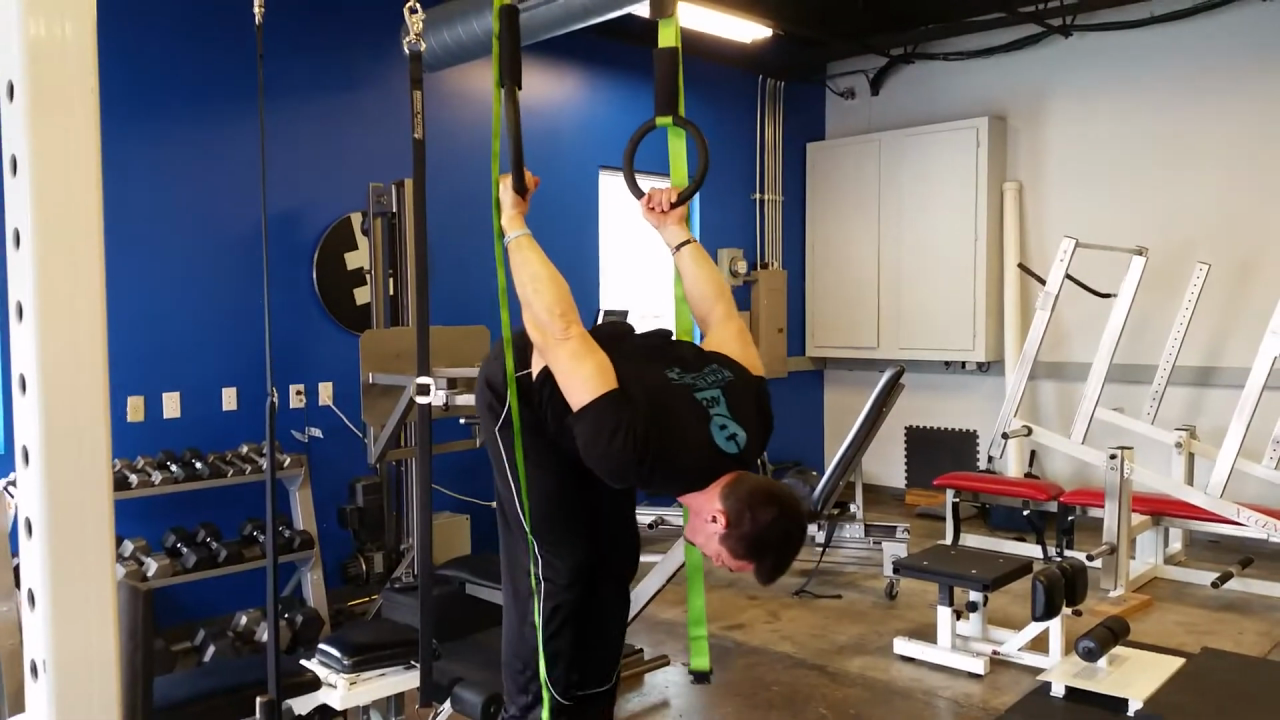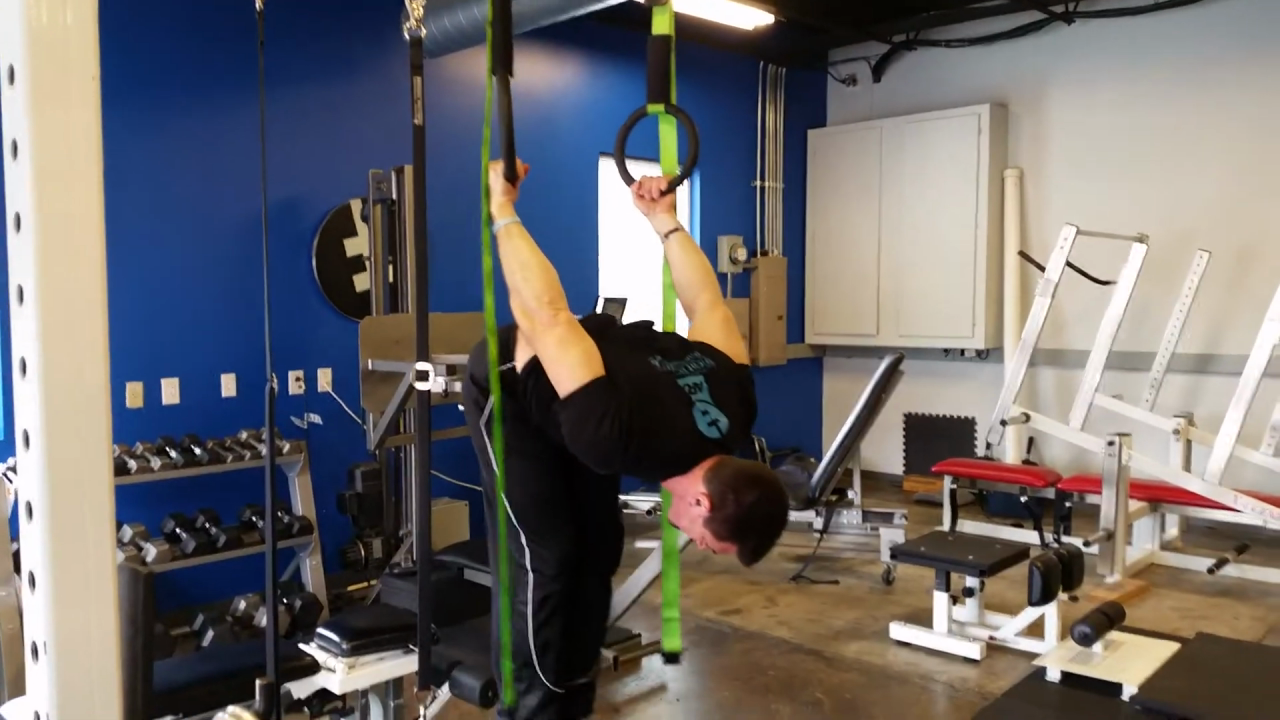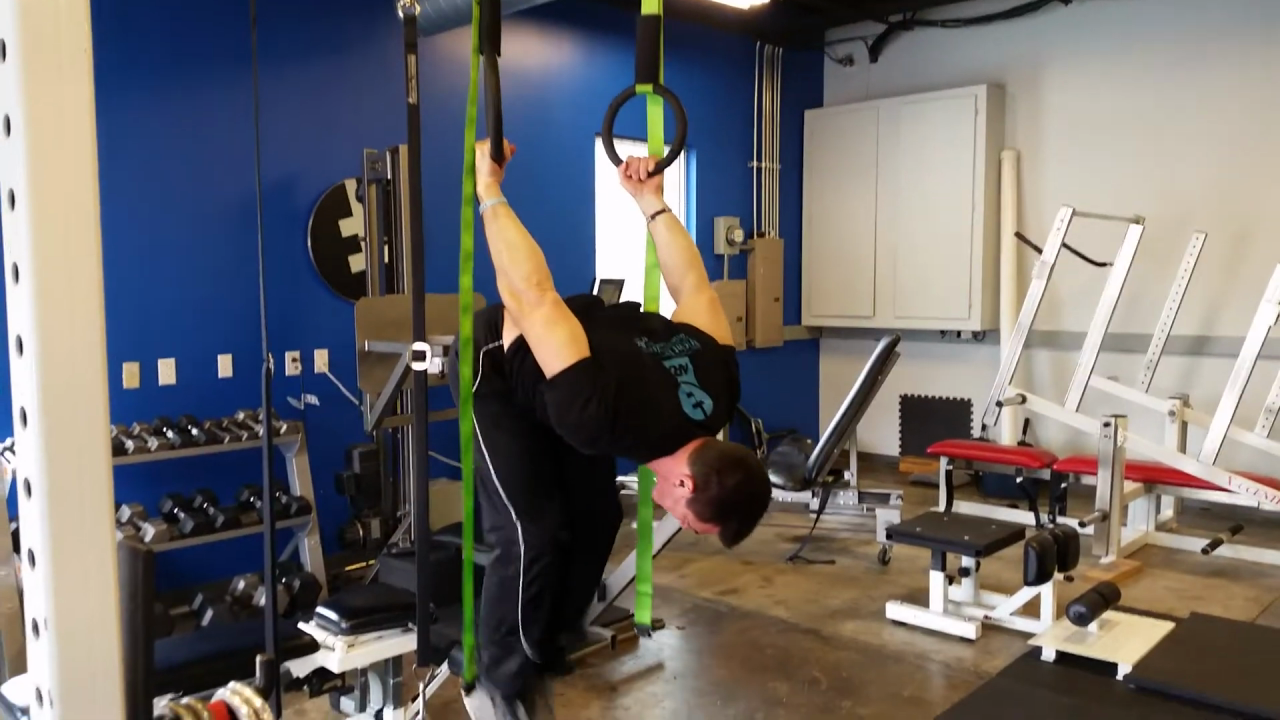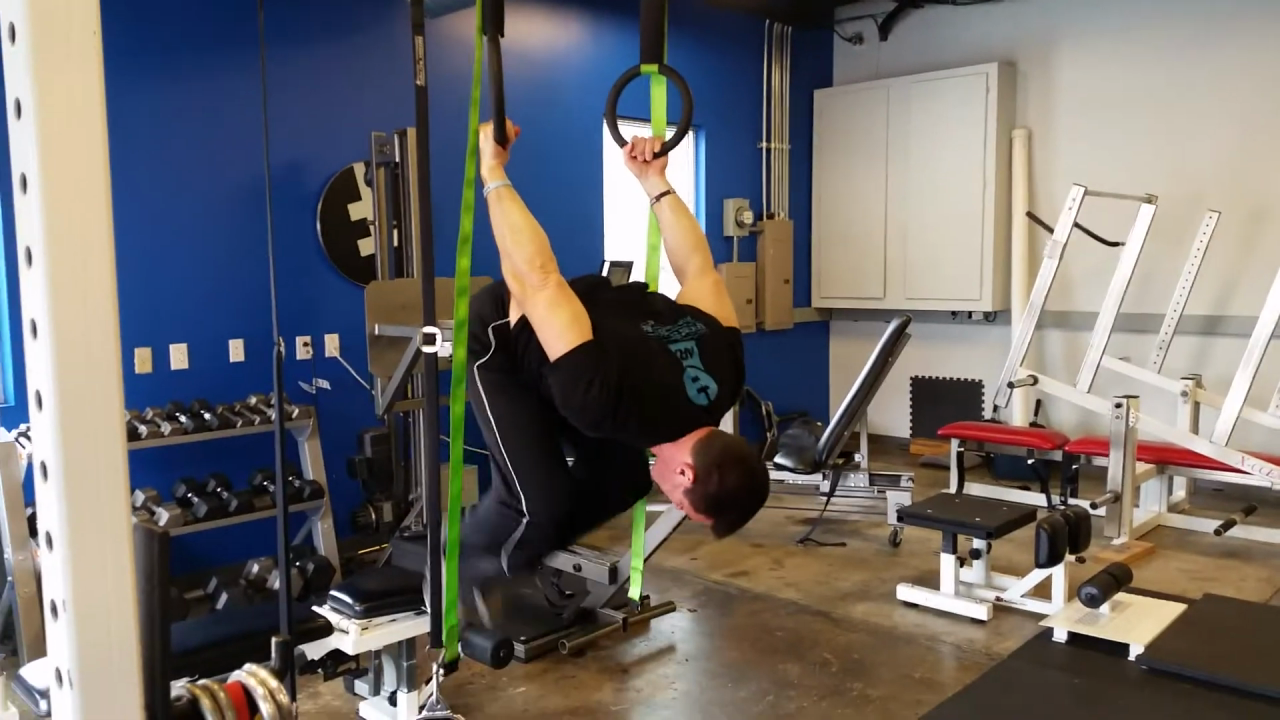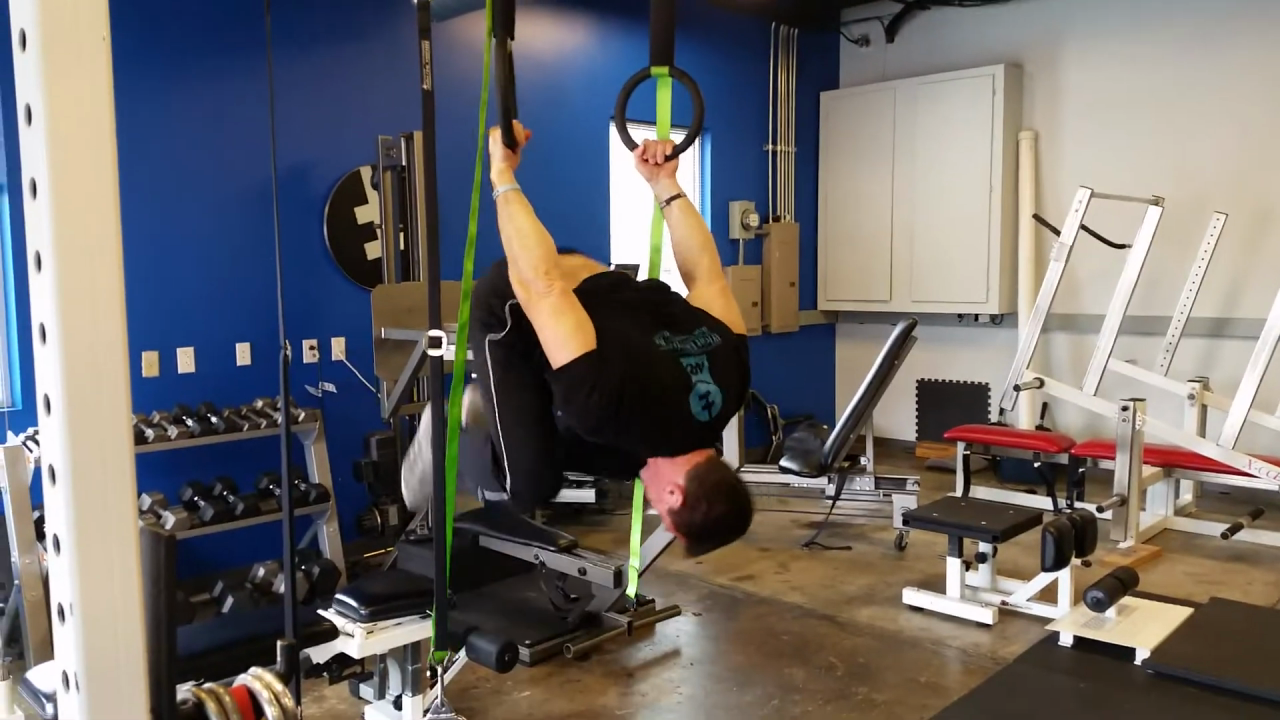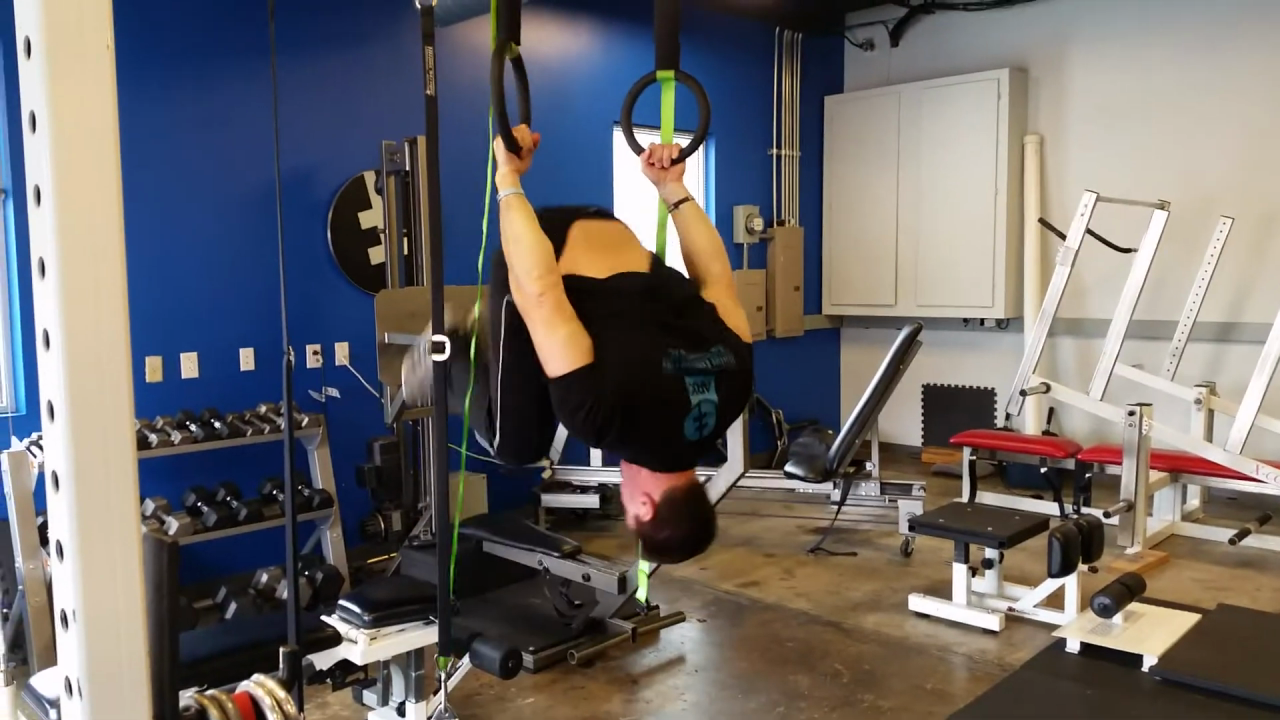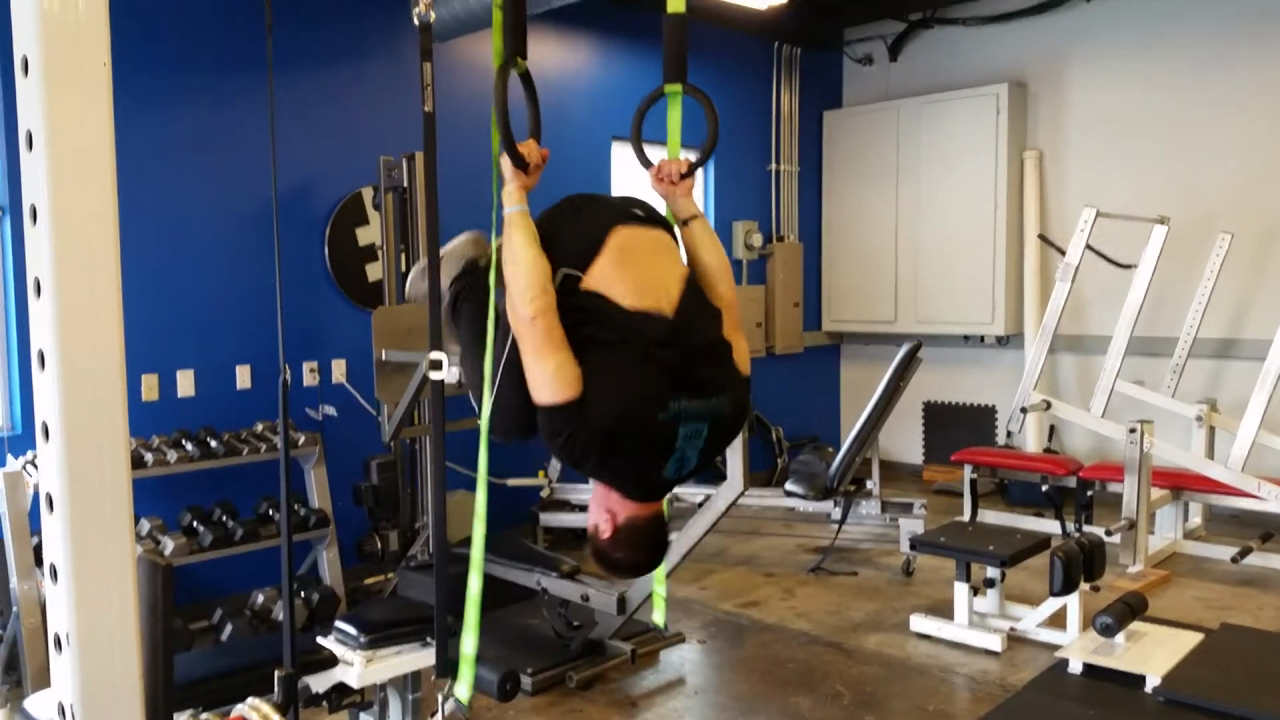
dt=0.2s
person 1, frame 1
left shoulder: (748, 423)
right shoulder: (635, 445)
left elbow: (722, 319)
right elbow: (556, 334)
left wrist: (677, 233)
right wrist: (513, 224)
left hip: (572, 383)
right hip: (524, 385)
left knee: (613, 558)
right knee: (553, 566)
person 1, frame 2
left shoulder: (732, 409)
right shoulder: (619, 431)
left elbow: (707, 307)
right elbow: (544, 320)
left wrist: (665, 222)
right wrist: (503, 211)
left hip: (561, 384)
right hip: (509, 383)
left knee: (597, 549)
right knee: (542, 558)
person 1, frame 3
left shoulder: (715, 390)
right shoulder: (603, 412)
left elbow: (695, 292)
right elbow: (530, 301)
left wrist: (652, 203)
right wrist: (490, 193)
left hip: (547, 360)
right hip: (496, 362)
left knee: (593, 520)
right knee: (533, 533)
left ankle: (541, 661)
person 1, frame 4
left shoulder: (722, 374)
right shoulder: (606, 398)
left elbow: (697, 270)
right elbow: (535, 283)
left wrist: (655, 183)
right wrist: (493, 173)
left hip: (550, 332)
right hip: (499, 335)
left knee: (625, 476)
right knee: (543, 499)
left ankle: (512, 554)
right ankle: (466, 565)
person 1, frame 5
left shoulder: (729, 379)
right shoulder: (606, 405)
left elbow: (707, 275)
right elbow: (541, 288)
left wrist: (666, 186)
right wrist: (502, 174)
left hip: (589, 284)
right hip: (513, 308)
left knee: (622, 457)
right knee: (532, 477)
left ankle: (491, 415)
right ankle: (459, 434)
person 1, frame 6
left shoulder: (729, 391)
right shoulder: (604, 410)
left elbow: (716, 283)
right elbow: (541, 296)
left wrist: (674, 190)
right wrist: (509, 179)
left hip: (609, 249)
right hip: (554, 256)
right knee: (518, 442)
right ankle: (457, 348)
person 1, frame 7
right shoulder: (589, 438)
left elbow: (723, 303)
right elbow: (534, 320)
left wrist: (683, 205)
right wrist: (515, 195)
right hip: (573, 245)
right knee: (508, 418)
right ankle: (466, 269)
